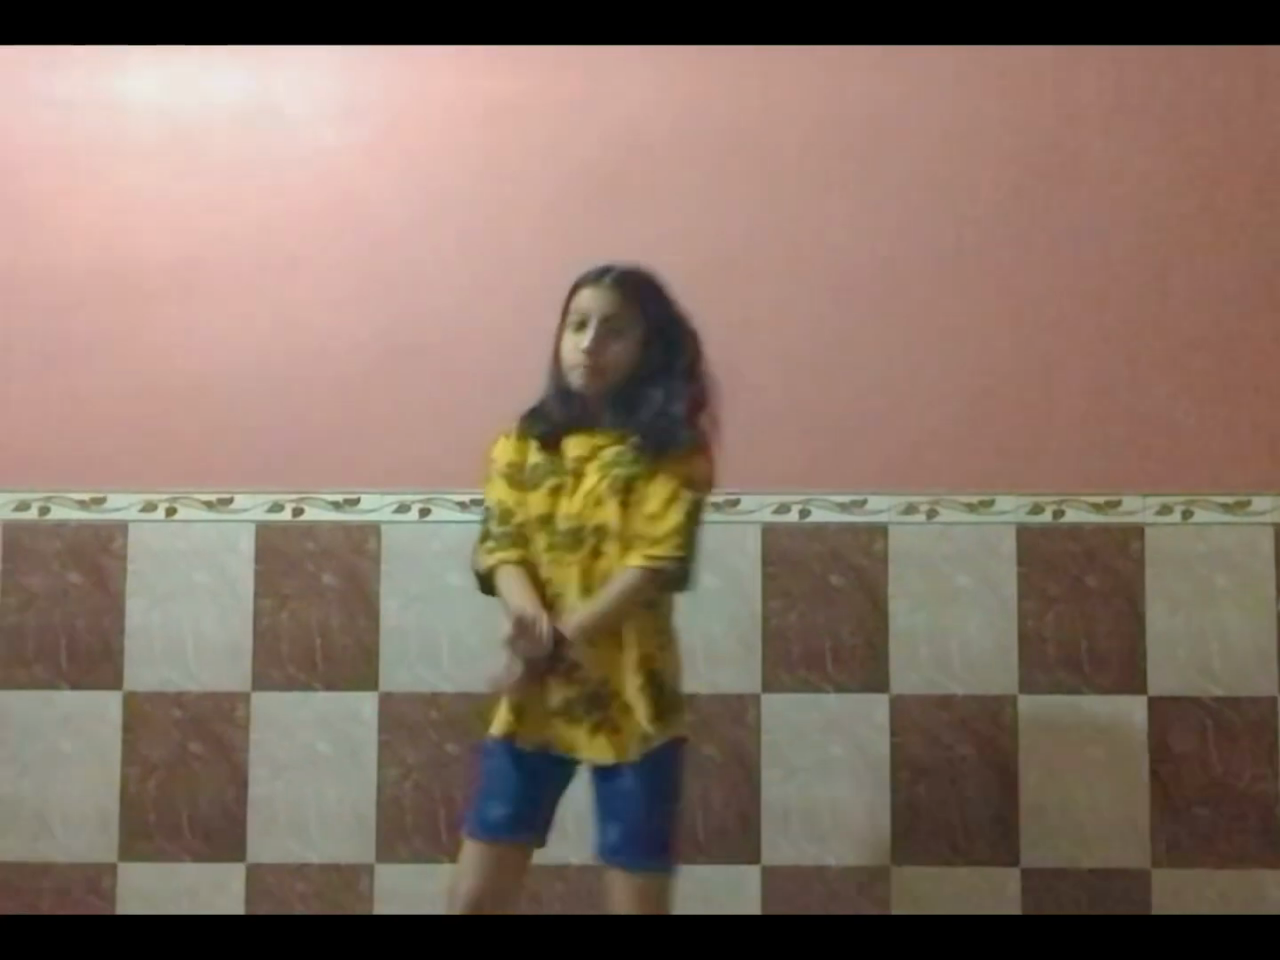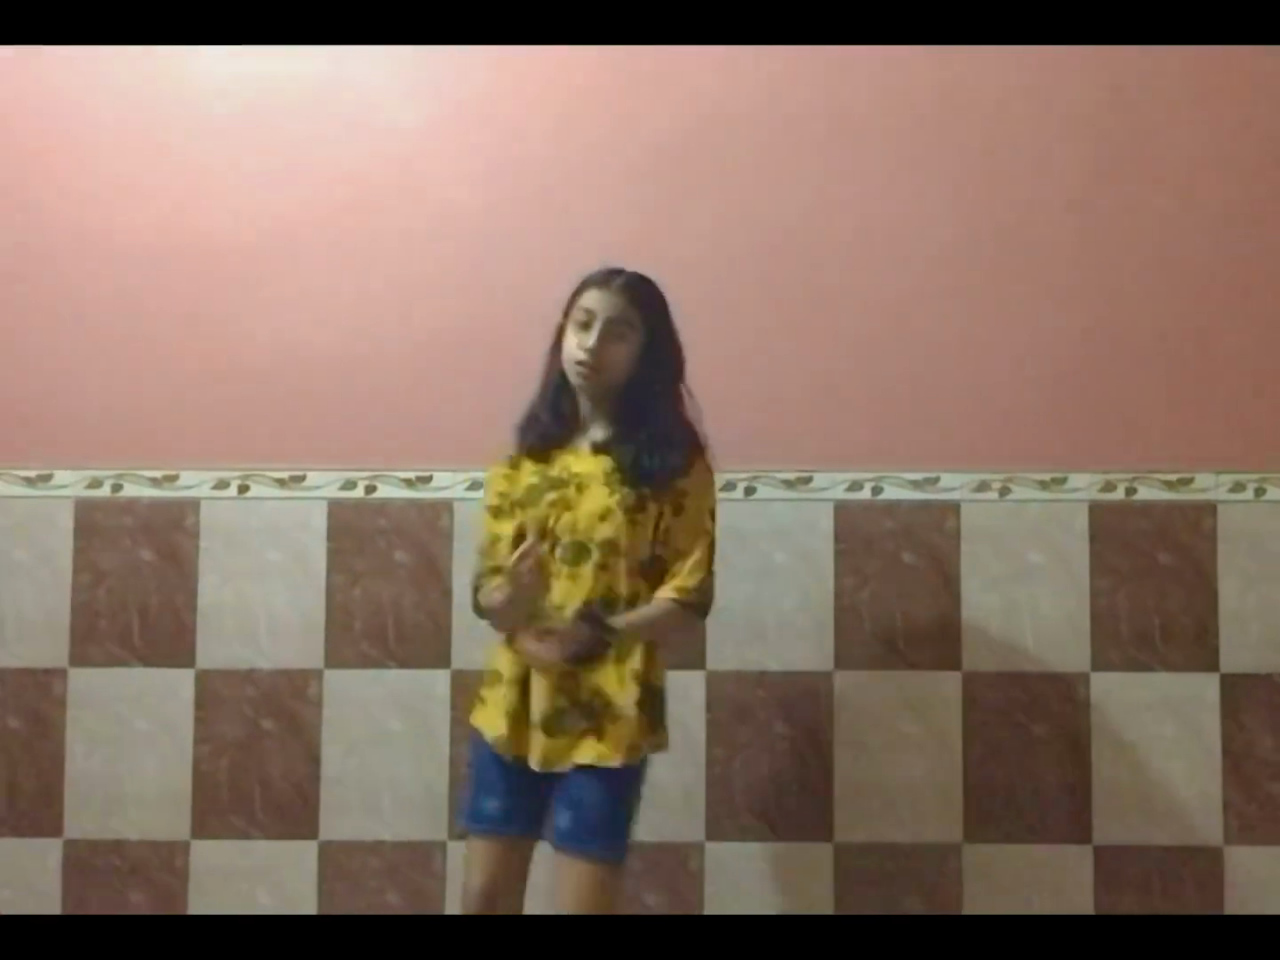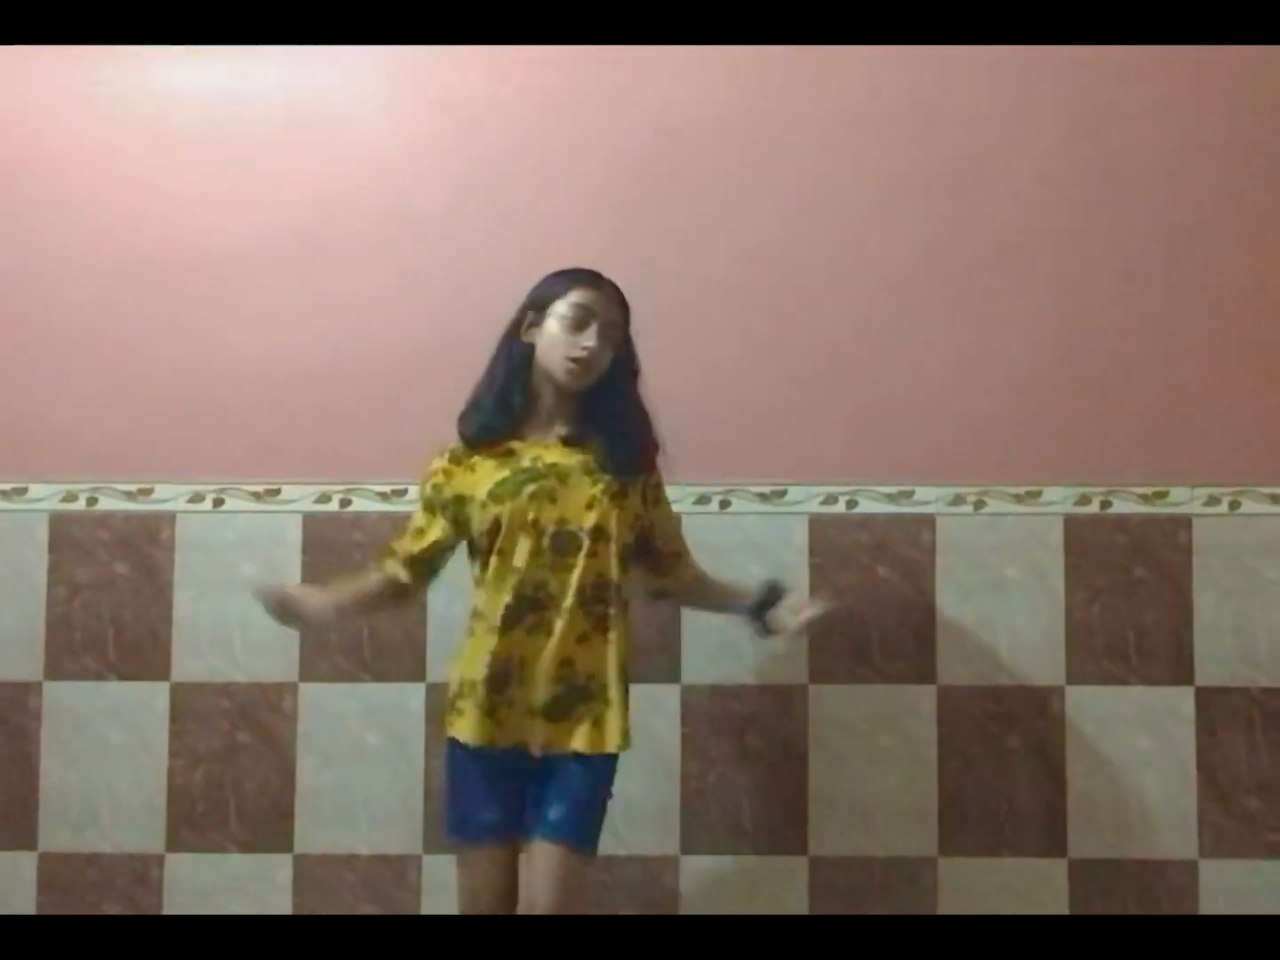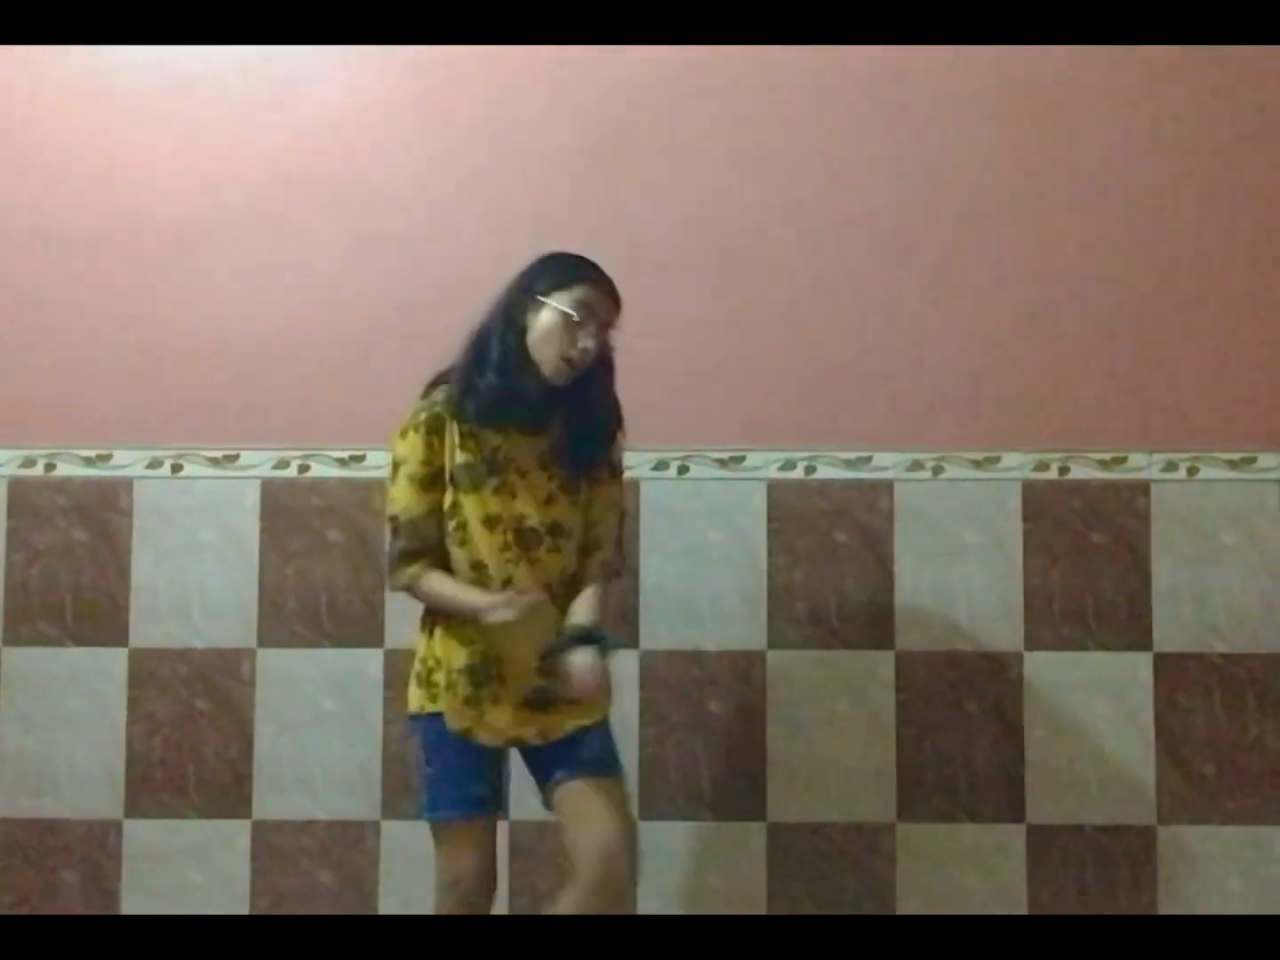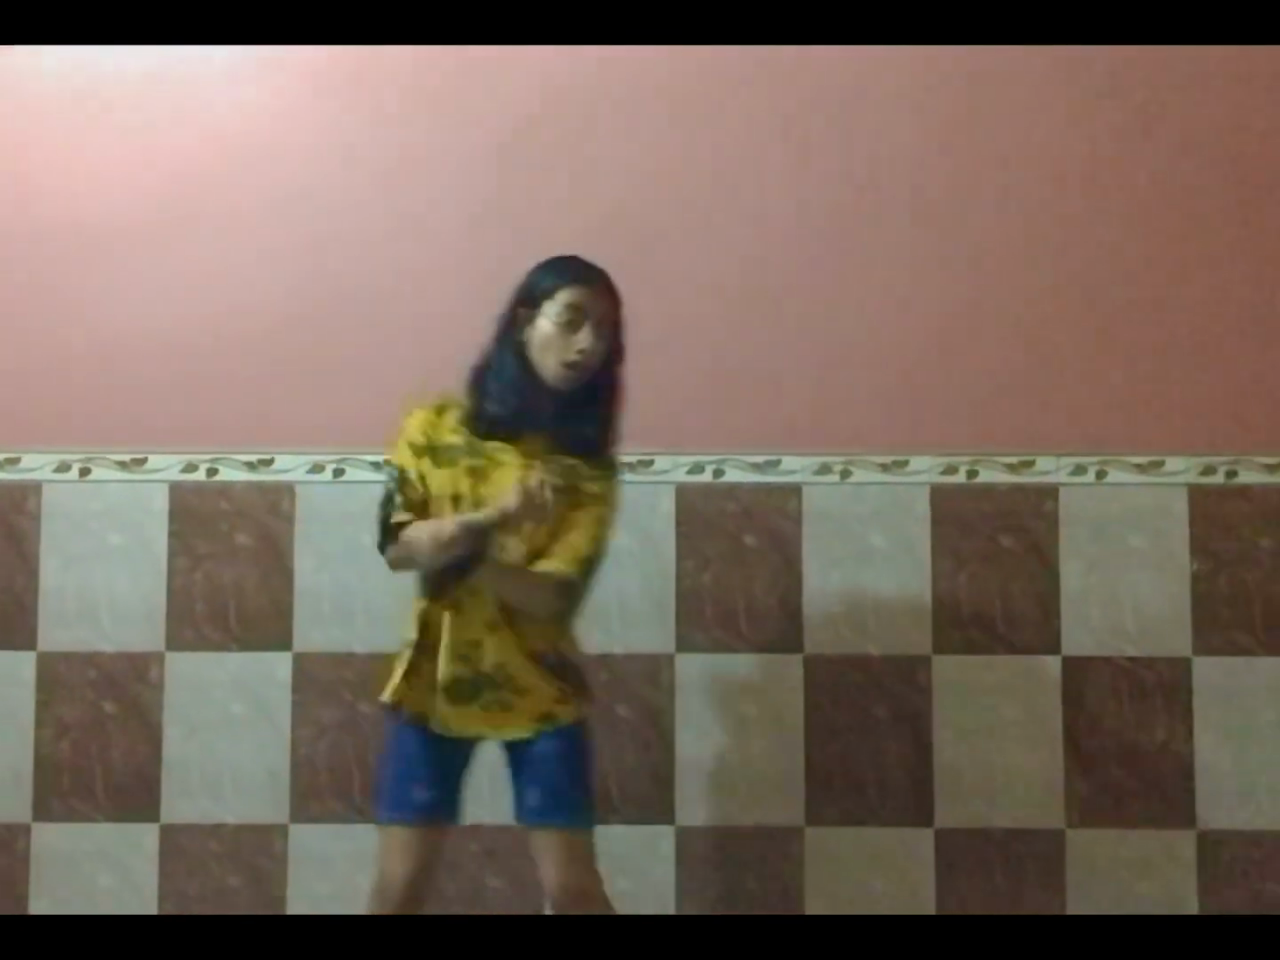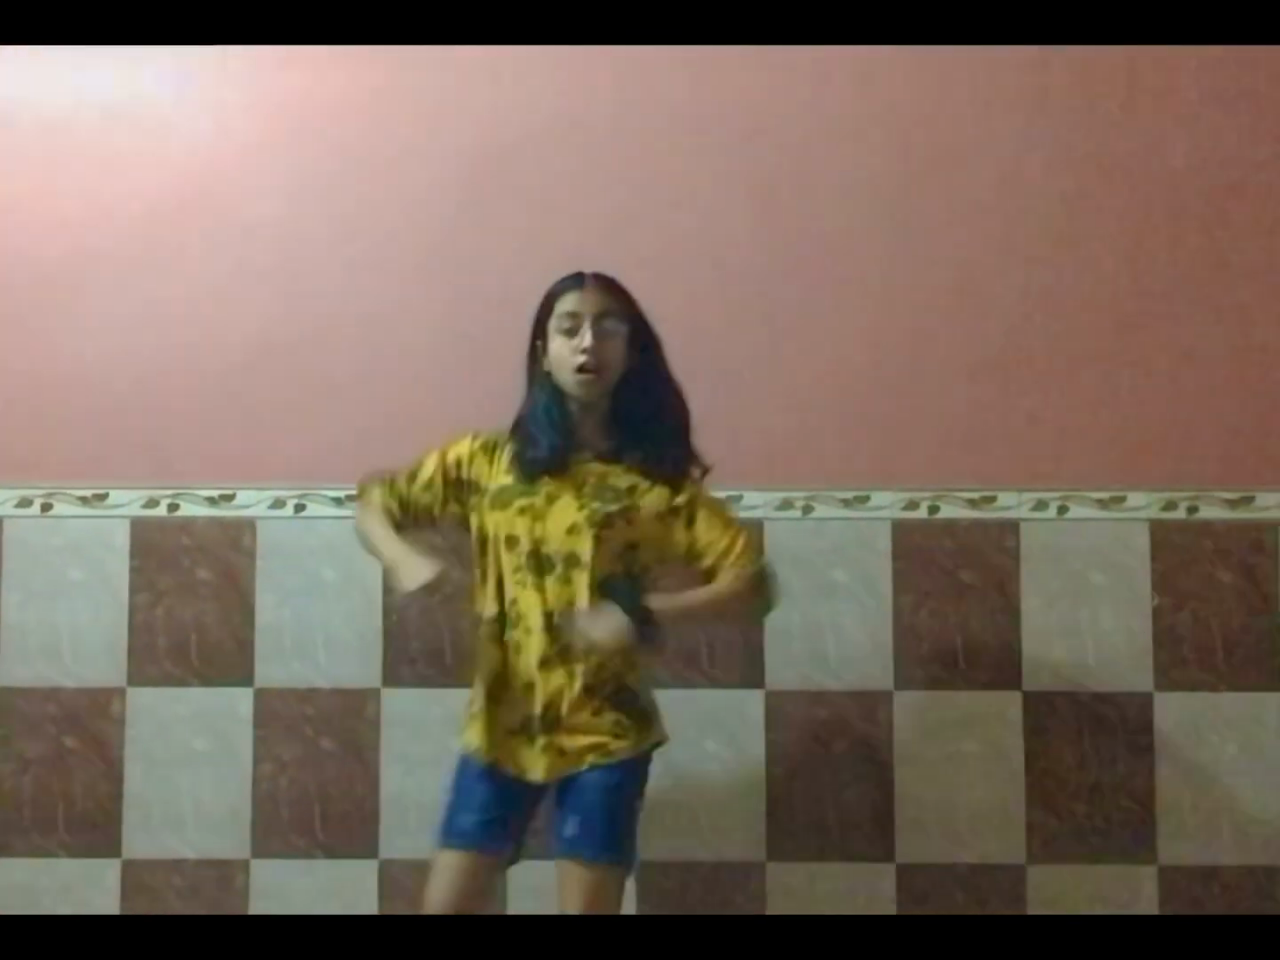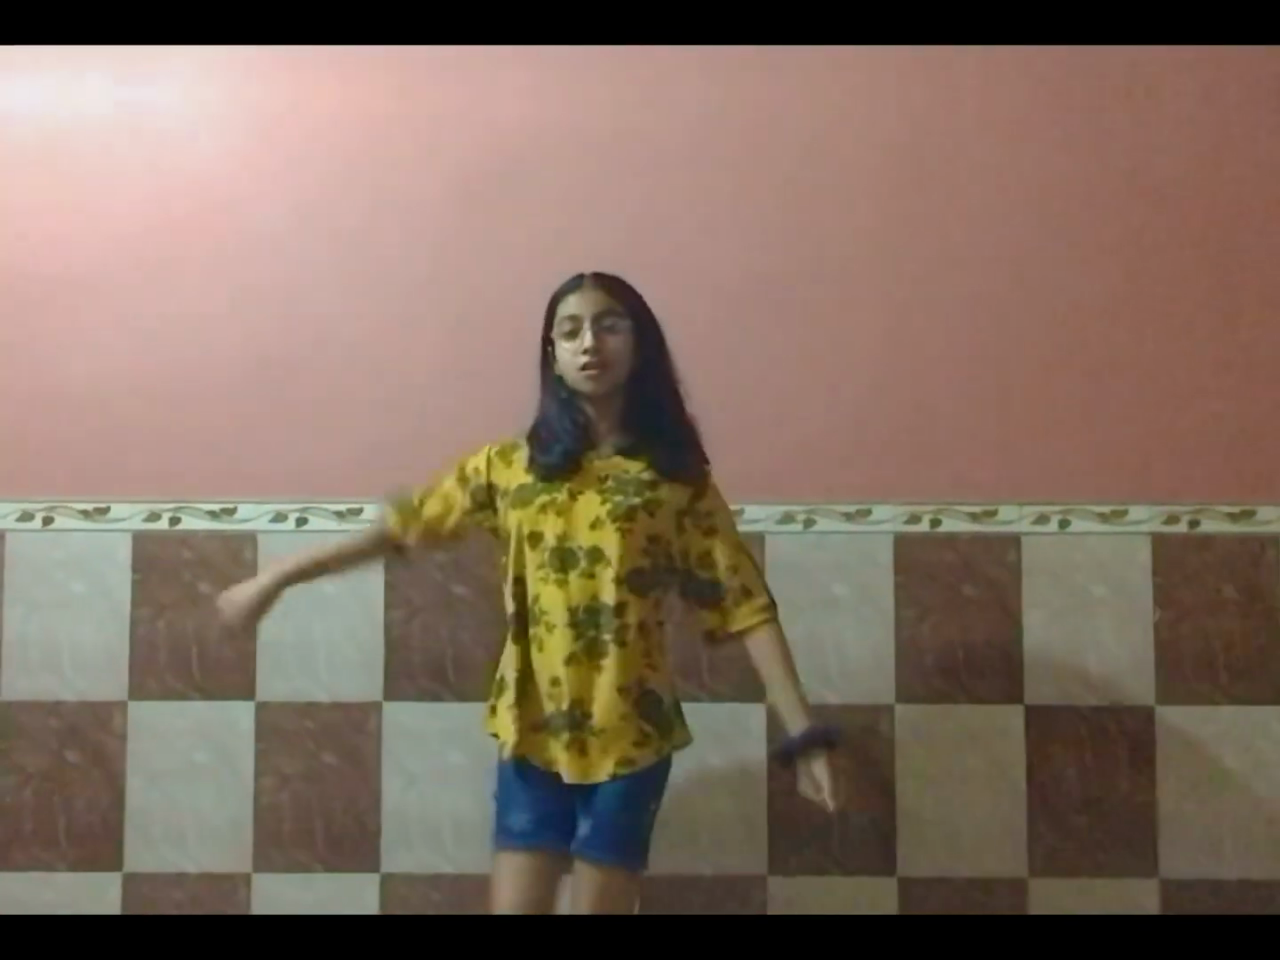
dt=0.3s
person 1, frame 1
left shoulder: (673, 444)
right shoulder: (523, 444)
left elbow: (652, 568)
right elbow: (500, 554)
left wrist: (554, 646)
right wrist: (528, 620)
left hip: (627, 703)
right hip: (533, 704)
left knee: (640, 912)
right knee: (473, 902)
person 1, frame 2
left shoulder: (671, 460)
right shoulder: (525, 459)
left elbow: (686, 596)
right elbow: (490, 585)
left wrist: (595, 634)
right wrist: (508, 601)
left hip: (609, 713)
right hip: (515, 704)
left knee: (583, 914)
right knee: (485, 899)
person 1, frame 3
left shoulder: (625, 458)
right shoulder: (472, 457)
left elbow: (668, 568)
right elbow: (405, 567)
left wrist: (759, 606)
right wrist: (324, 604)
left hip: (584, 708)
right hip: (489, 702)
left knee: (548, 907)
right knee: (485, 905)
person 1, frame 4
left shoulder: (589, 434)
right shoulder: (434, 423)
left elbow: (601, 563)
right elbow: (407, 562)
left wrist: (585, 641)
right wrist: (482, 606)
left hip: (559, 685)
right hip: (458, 679)
left knee: (608, 862)
right knee: (465, 882)
person 1, frame 5
left shoulder: (588, 458)
right shoulder: (436, 425)
left elbow: (555, 595)
right elbow: (402, 545)
left wrist: (463, 560)
right wrist: (491, 515)
left hip: (537, 688)
right hip: (433, 679)
left knee: (572, 892)
right knee: (399, 884)
person 1, frame 6
left shoulder: (659, 478)
right shoulder: (485, 461)
left elbow: (746, 579)
right elbow: (374, 502)
left wrist: (644, 616)
right wrist: (404, 560)
left hip: (607, 730)
right hip: (505, 723)
left knee: (587, 916)
right knee: (444, 907)
person 1, frame 7
left shoulder: (675, 478)
right shoulder: (509, 467)
left elbow: (746, 608)
right elbow: (402, 529)
left wrist: (801, 733)
right wrist: (275, 580)
left hip: (629, 732)
right hip: (531, 728)
left knee: (601, 917)
right knee: (512, 911)
